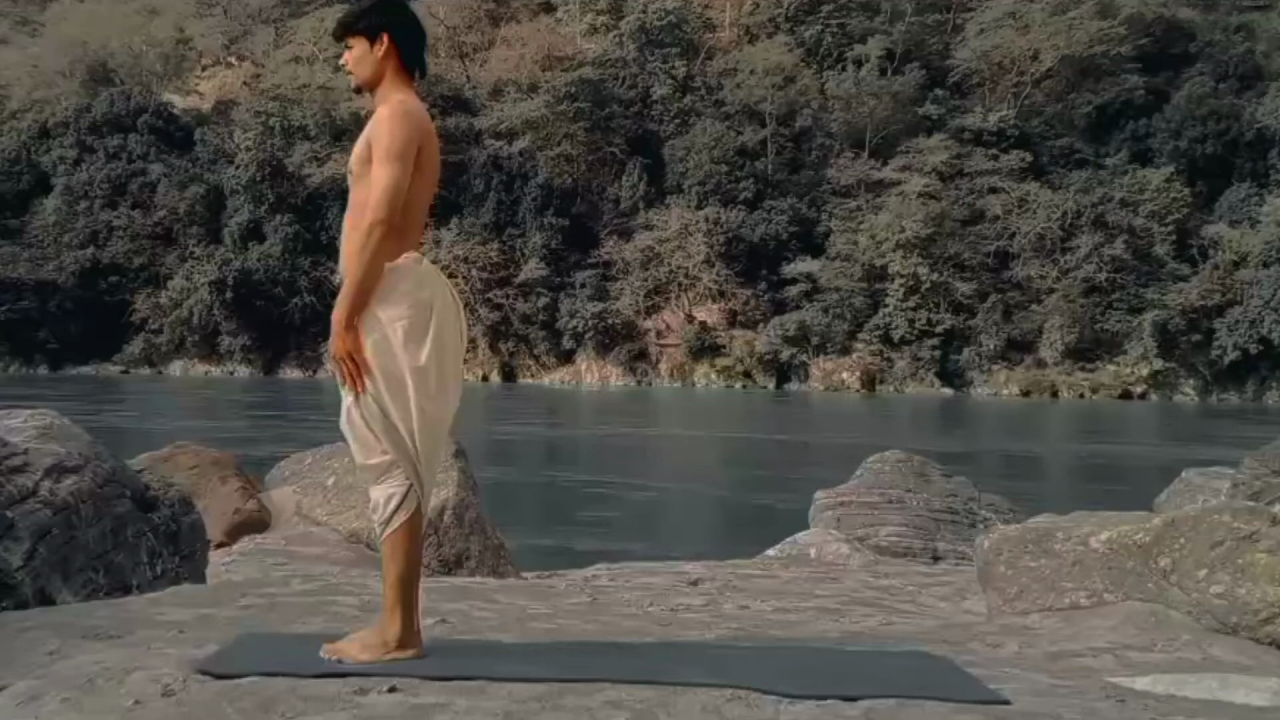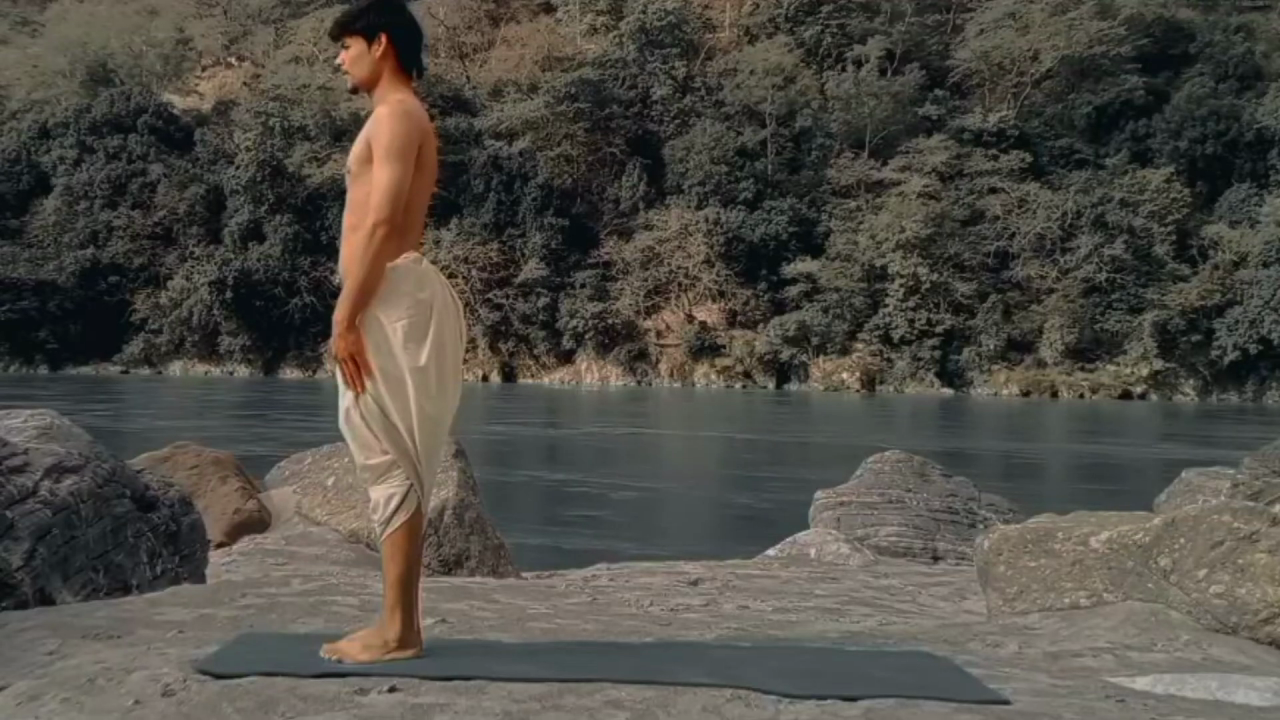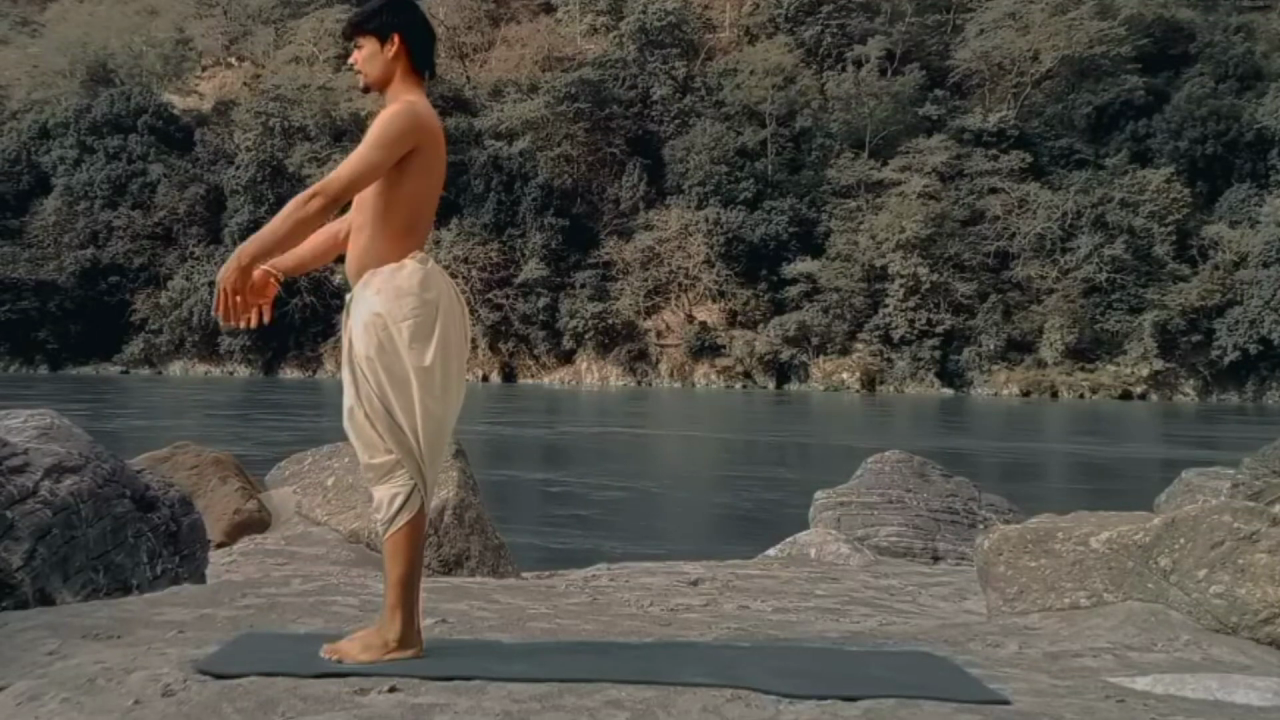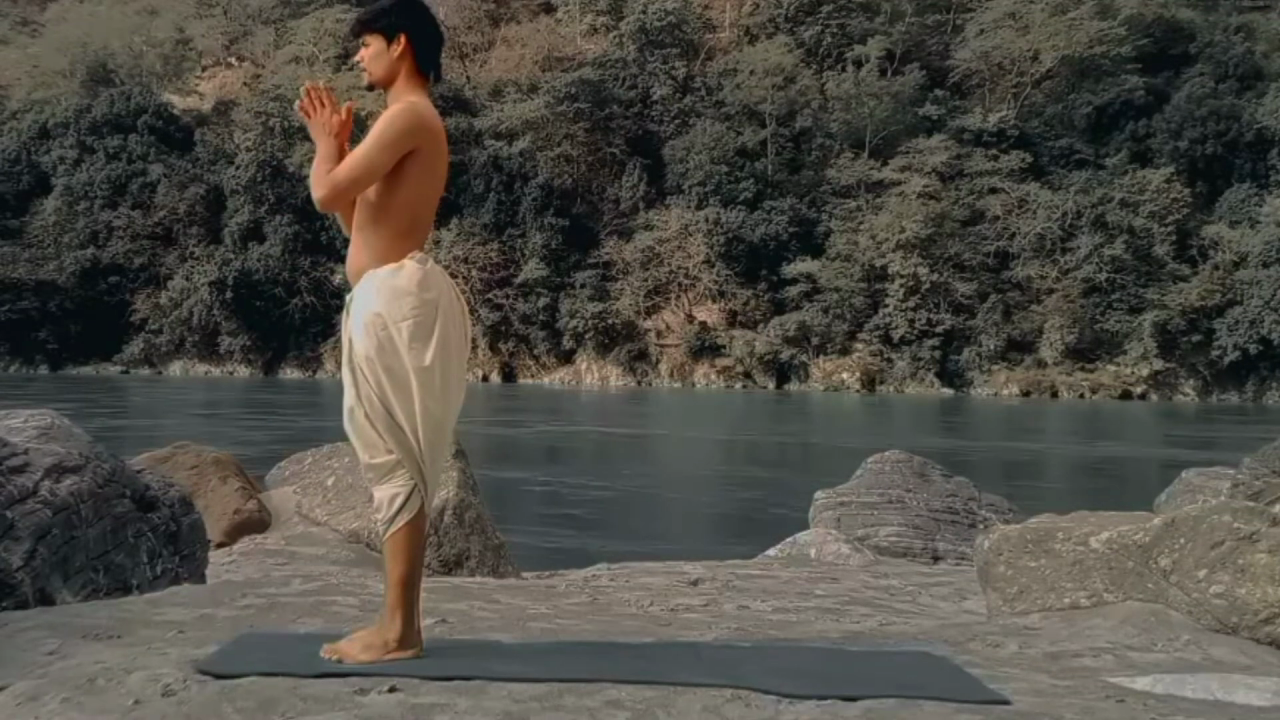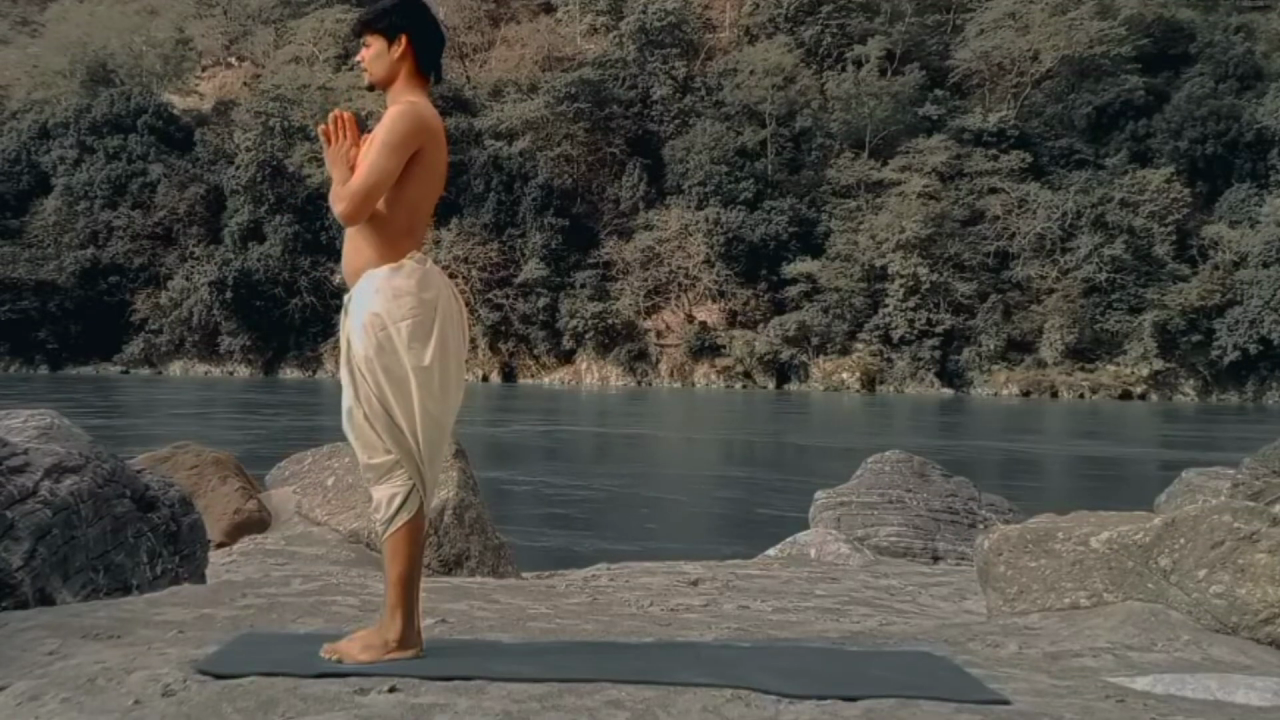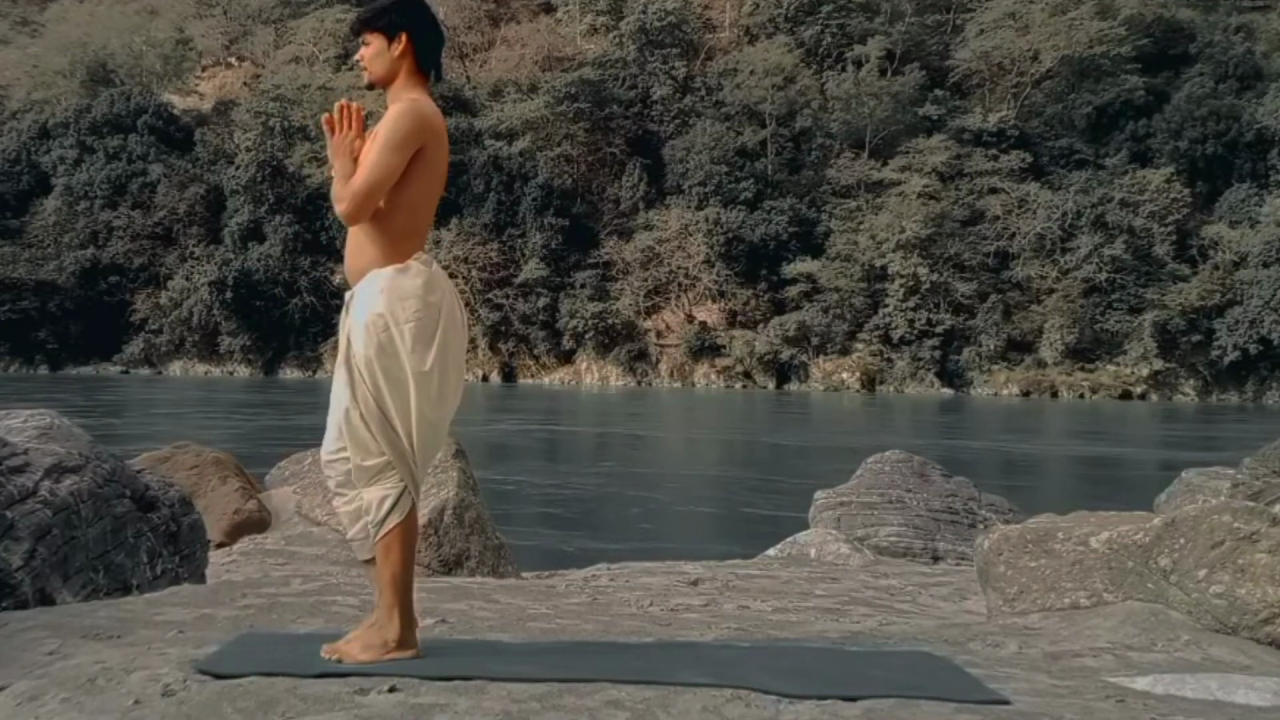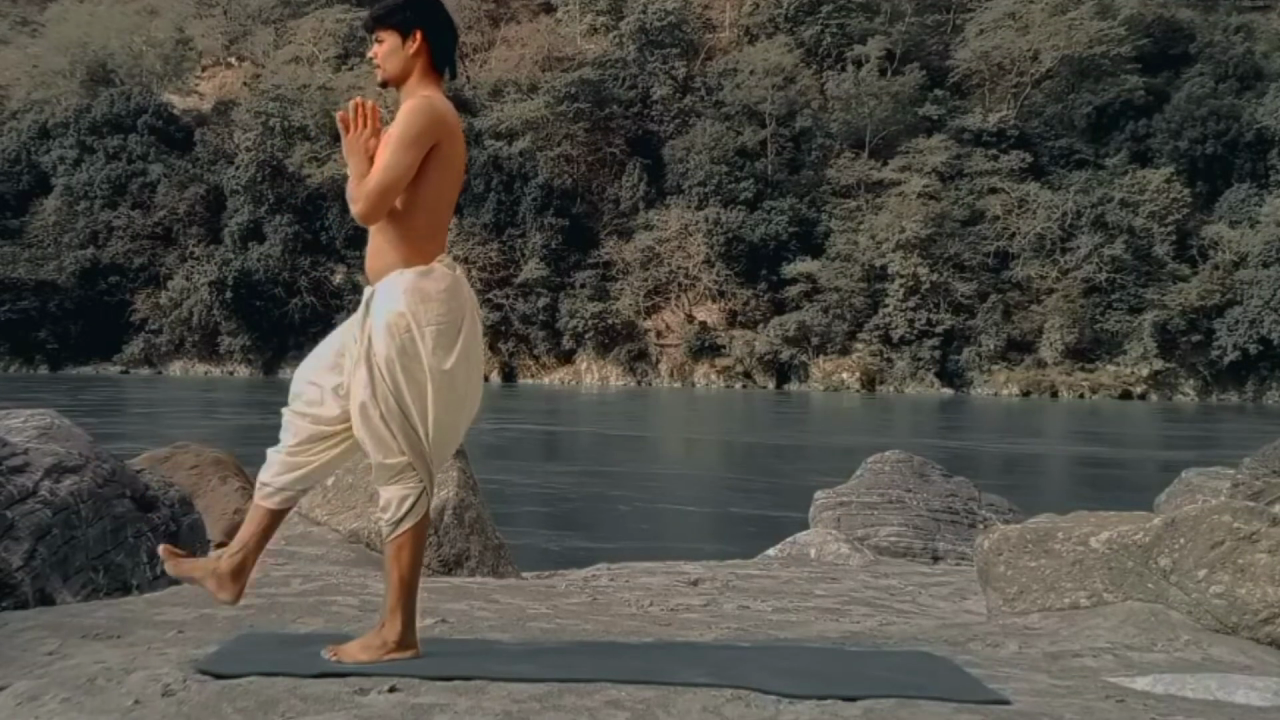
dt=0.7s
person 1, frame 1
left shoulder: (397, 113)
right shoulder: (400, 118)
left elbow: (379, 222)
left wrist: (344, 315)
left hip: (389, 303)
right hip: (390, 301)
left knee: (391, 463)
right knee: (390, 464)
left ankle: (398, 630)
right ankle: (397, 622)
person 1, frame 2
left shoulder: (396, 114)
right shoulder: (397, 119)
left elbow: (380, 224)
left wrist: (345, 316)
left hip: (387, 303)
right hip: (387, 301)
left knee: (390, 464)
right knee: (390, 465)
left ankle: (397, 629)
right ankle: (396, 621)
person 1, frame 3
left shoulder: (407, 114)
right shoulder: (404, 121)
left elbow: (325, 196)
right elbow: (358, 221)
left wrist: (245, 255)
right wrist: (278, 269)
left hip: (394, 298)
right hip: (386, 297)
left knee: (394, 462)
right knee: (394, 463)
left ankle: (397, 629)
right ankle: (395, 621)
person 1, frame 4
left shoulder: (407, 115)
right shoulder: (406, 122)
left elbow: (327, 196)
right elbow: (356, 215)
left wrist: (325, 144)
right wrist: (336, 145)
left hip: (394, 298)
right hip: (387, 297)
left knee: (394, 464)
right knee: (394, 465)
left ankle: (398, 628)
right ankle: (398, 620)
person 1, frame 5
left shoulder: (407, 115)
right shoulder: (407, 122)
left elbow: (349, 209)
left wrist: (338, 167)
right wrist: (350, 164)
left hip: (391, 299)
right hip: (386, 300)
left knee: (393, 465)
right knee: (391, 465)
left ankle: (398, 629)
right ankle: (397, 620)
person 1, frame 6
left shoulder: (408, 112)
right shoulder: (410, 120)
left elbow: (350, 209)
left wrist: (340, 156)
right wrist: (355, 155)
left hip: (393, 303)
right hip: (385, 302)
left knee: (381, 466)
right knee: (351, 460)
left ankle: (394, 630)
right ankle: (391, 614)
person 1, frame 7
left shoulder: (421, 110)
right shoulder: (427, 117)
left elbow: (367, 207)
left wrist: (356, 155)
right wrist: (370, 152)
left hip: (413, 302)
right hip: (398, 301)
left knee: (399, 468)
right knee: (310, 416)
left ankle: (396, 631)
right ankle: (235, 562)
